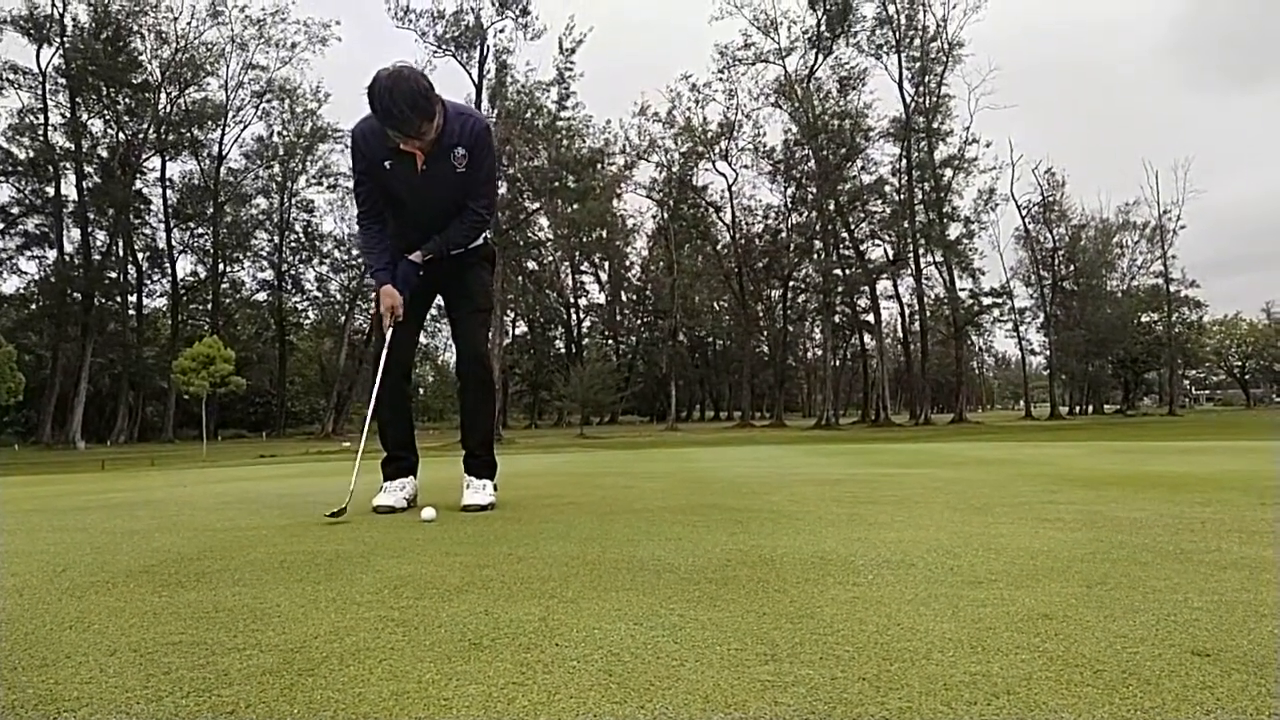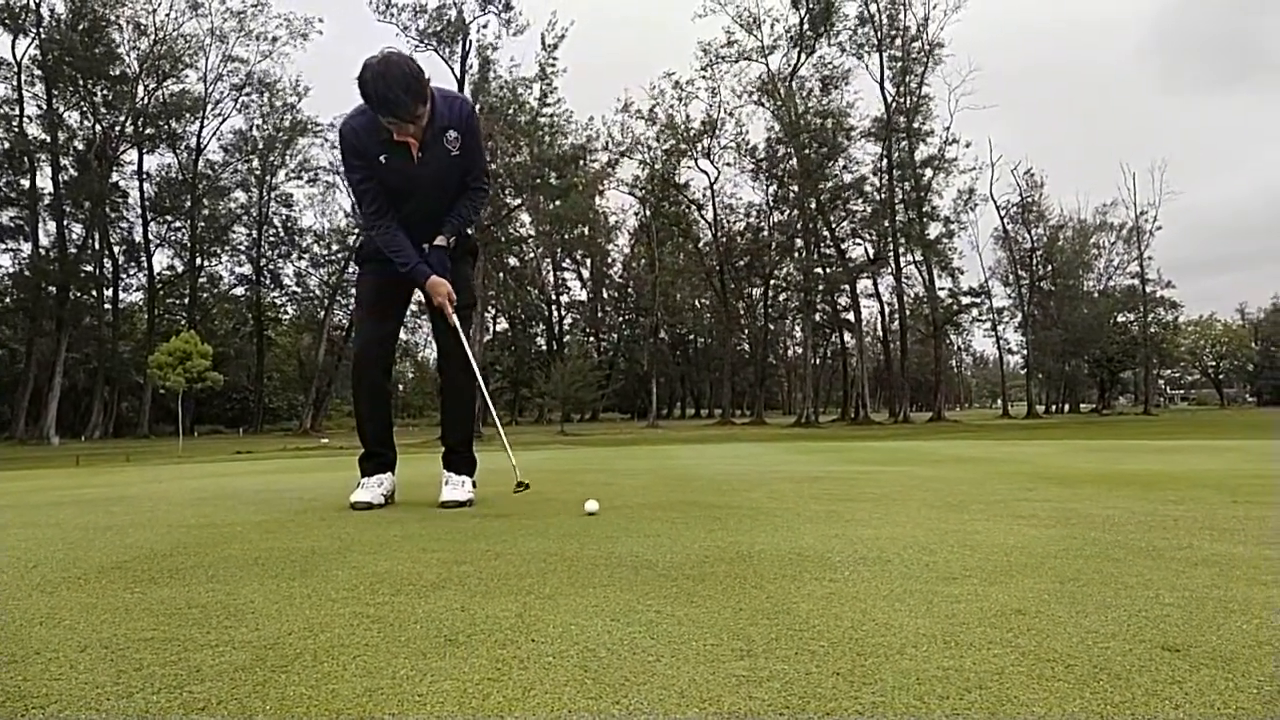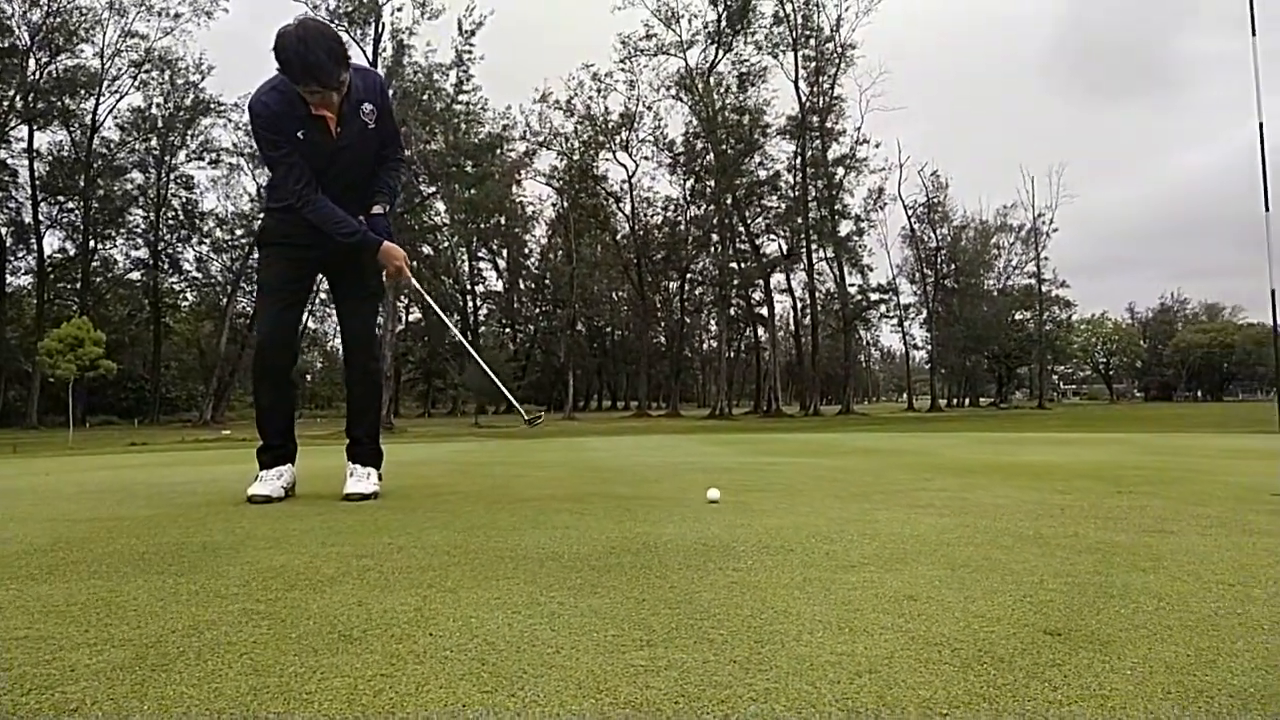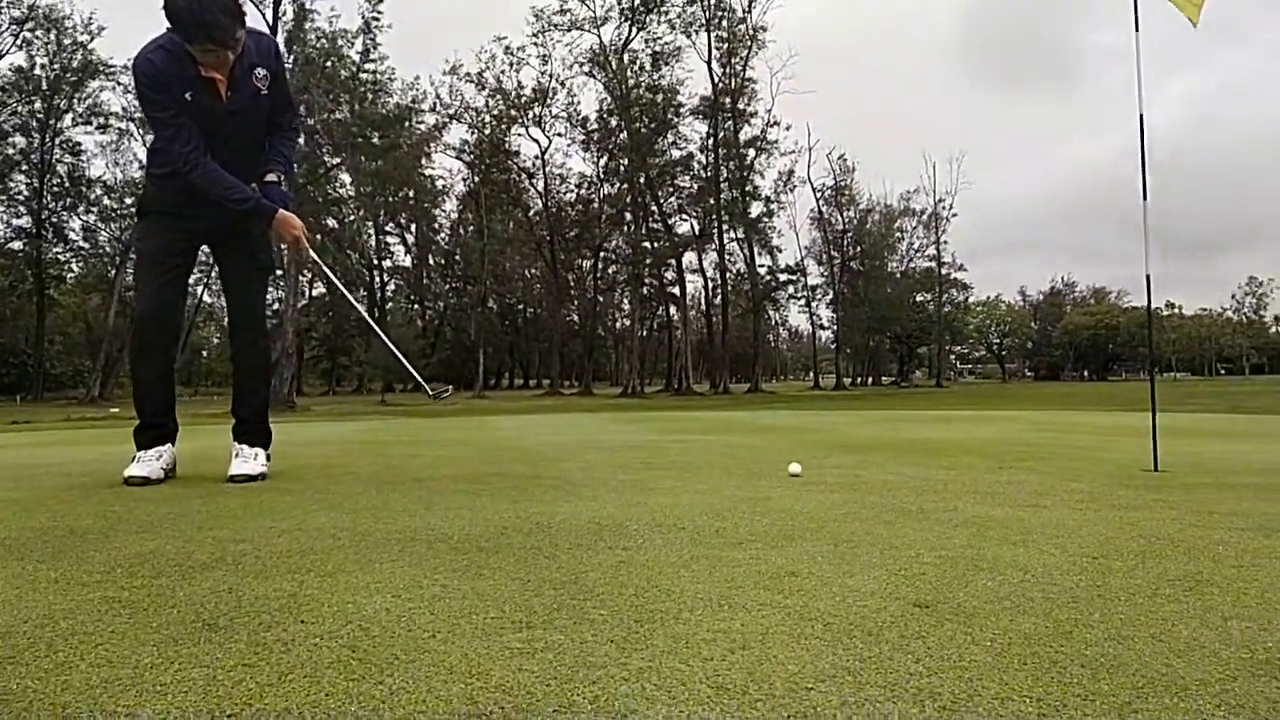
dt=0.4s
person 1, frame 1
left shoulder: (473, 129)
right shoulder: (366, 137)
left elbow: (480, 212)
right elbow: (371, 218)
left wrist: (423, 256)
right wrist: (384, 279)
left hip: (464, 256)
right hip: (400, 260)
left knee: (474, 357)
right knee: (389, 360)
left ankle: (480, 473)
right ankle: (400, 473)
person 1, frame 2
left shoulder: (459, 112)
right shoulder: (356, 133)
left elbow: (477, 185)
right elbow: (377, 217)
left wrist: (444, 241)
right wrist: (421, 276)
left hip: (449, 248)
right hip: (388, 253)
left knee: (456, 353)
right knee: (369, 354)
left ankle: (458, 469)
right ankle: (378, 469)
person 1, frame 3
left shoulder: (371, 86)
right shoulder: (267, 106)
left elbow: (392, 156)
right elbow: (303, 195)
left wrist: (378, 213)
right wrist: (374, 246)
left hip: (360, 231)
right hip: (291, 234)
left knee: (361, 343)
right knee: (272, 343)
left ankle: (364, 462)
right ankle: (277, 462)
person 1, frame 4
left shoulder: (264, 49)
right shoulder: (153, 66)
left elbow: (285, 123)
right elbow: (191, 160)
left wrist: (273, 181)
right wrist: (269, 214)
left hip: (247, 201)
right hip: (173, 203)
left knee: (249, 318)
right knee: (153, 317)
left ankle: (251, 441)
right ankle: (156, 442)
